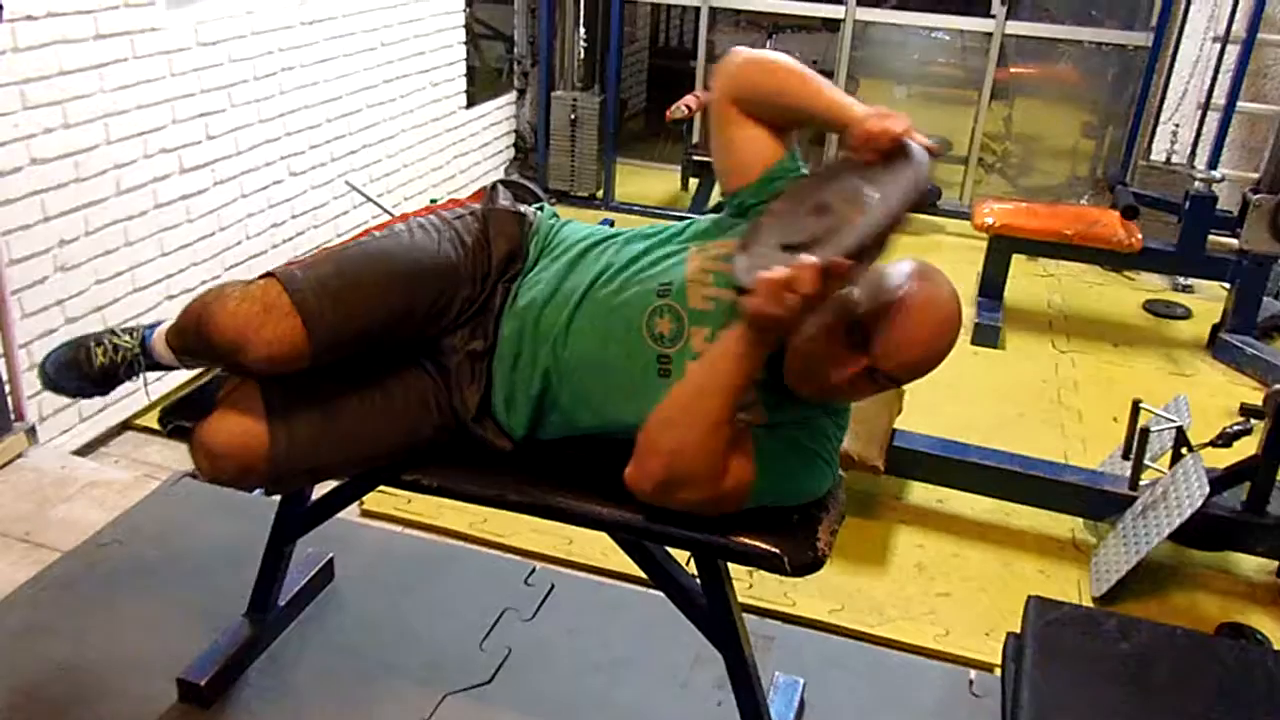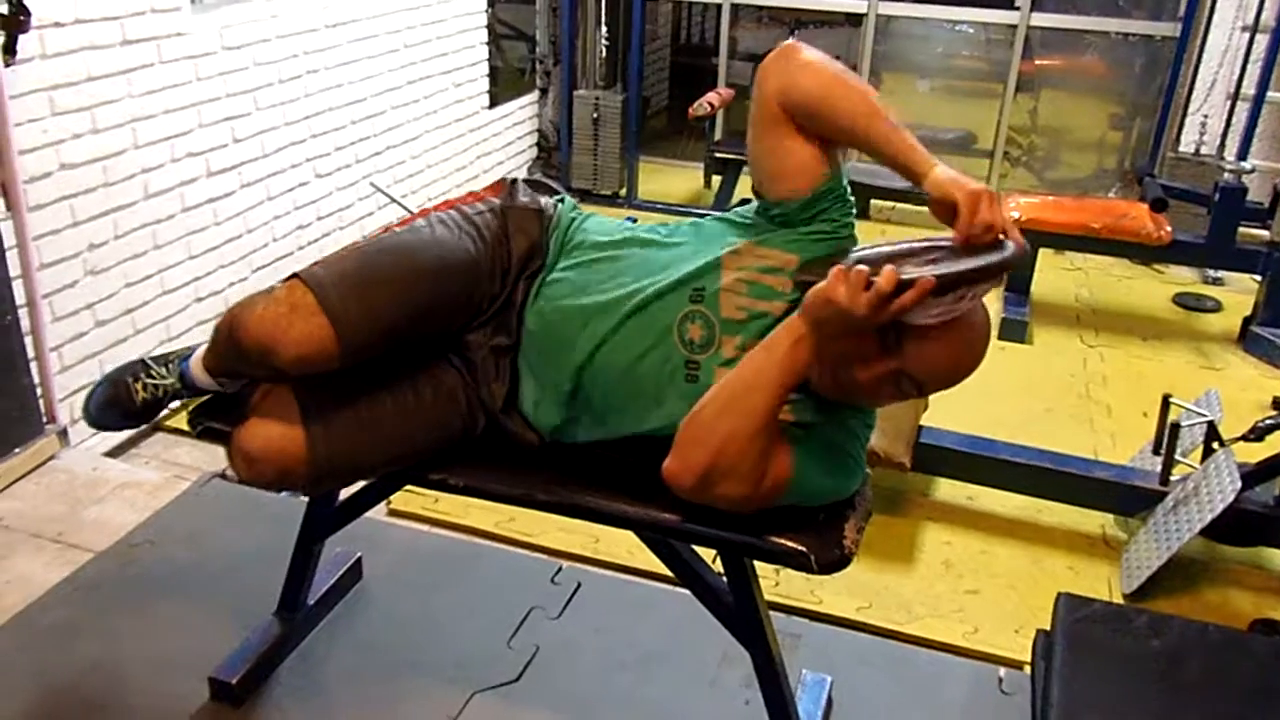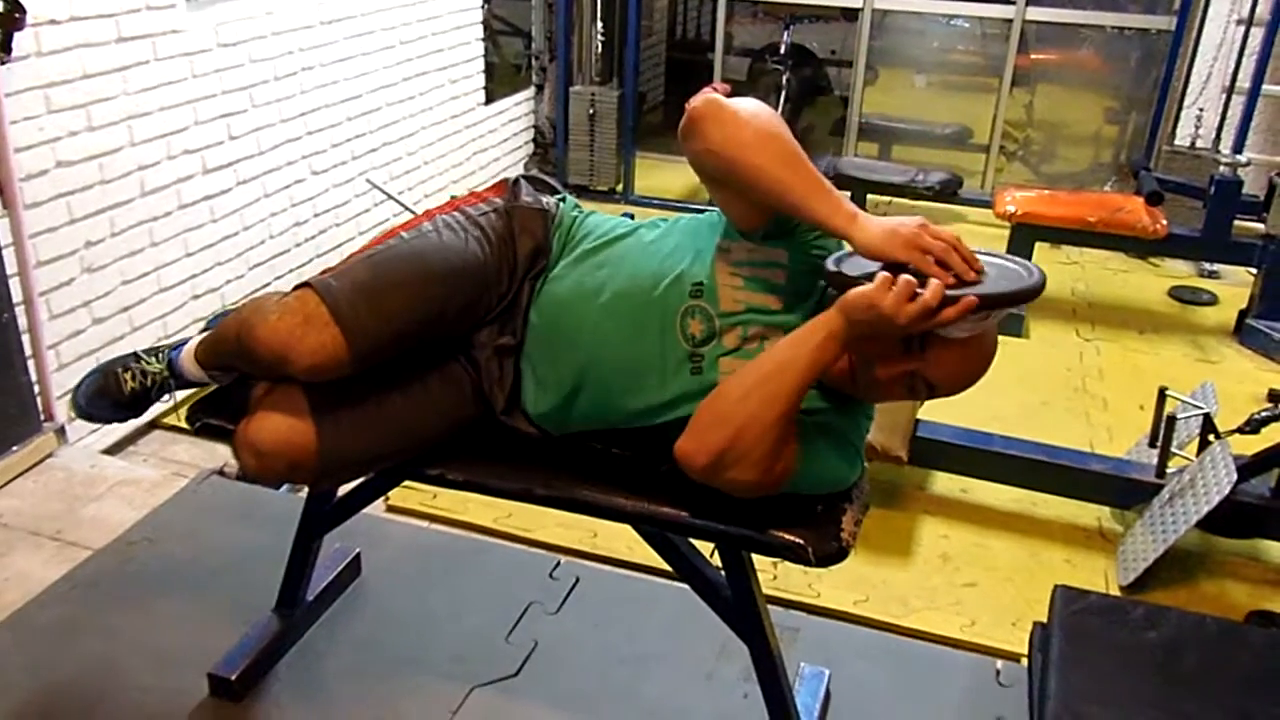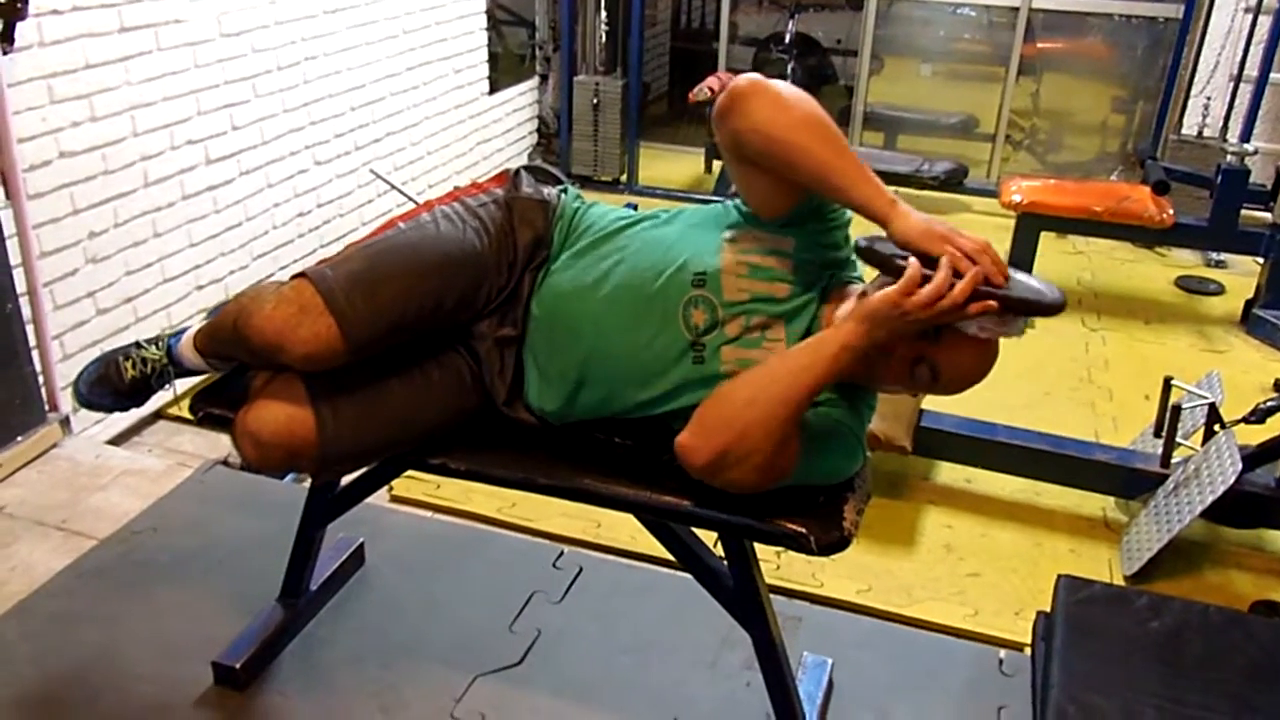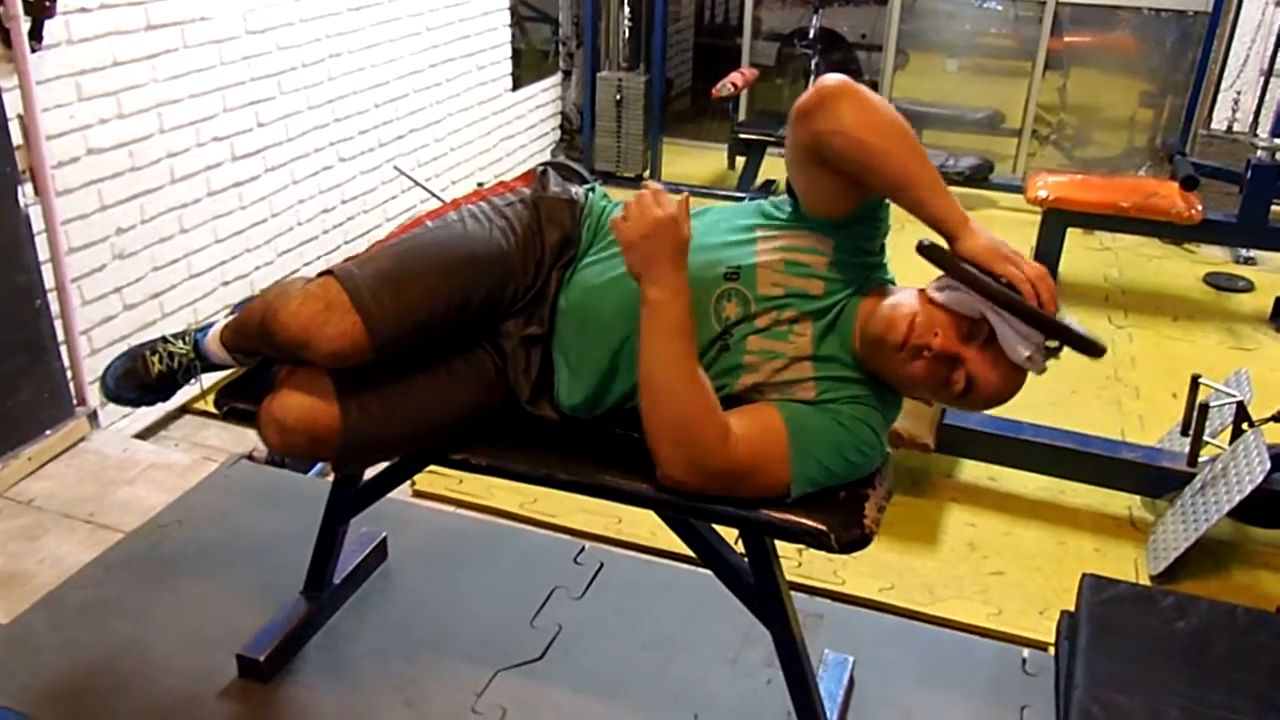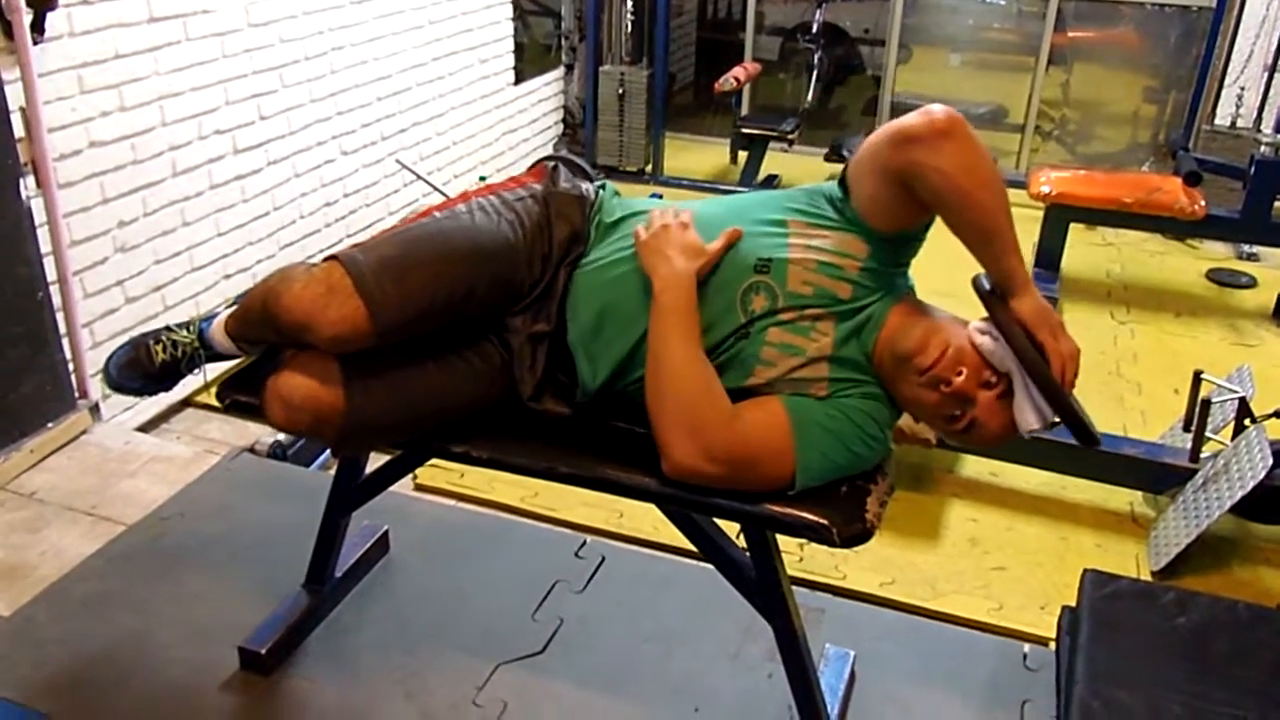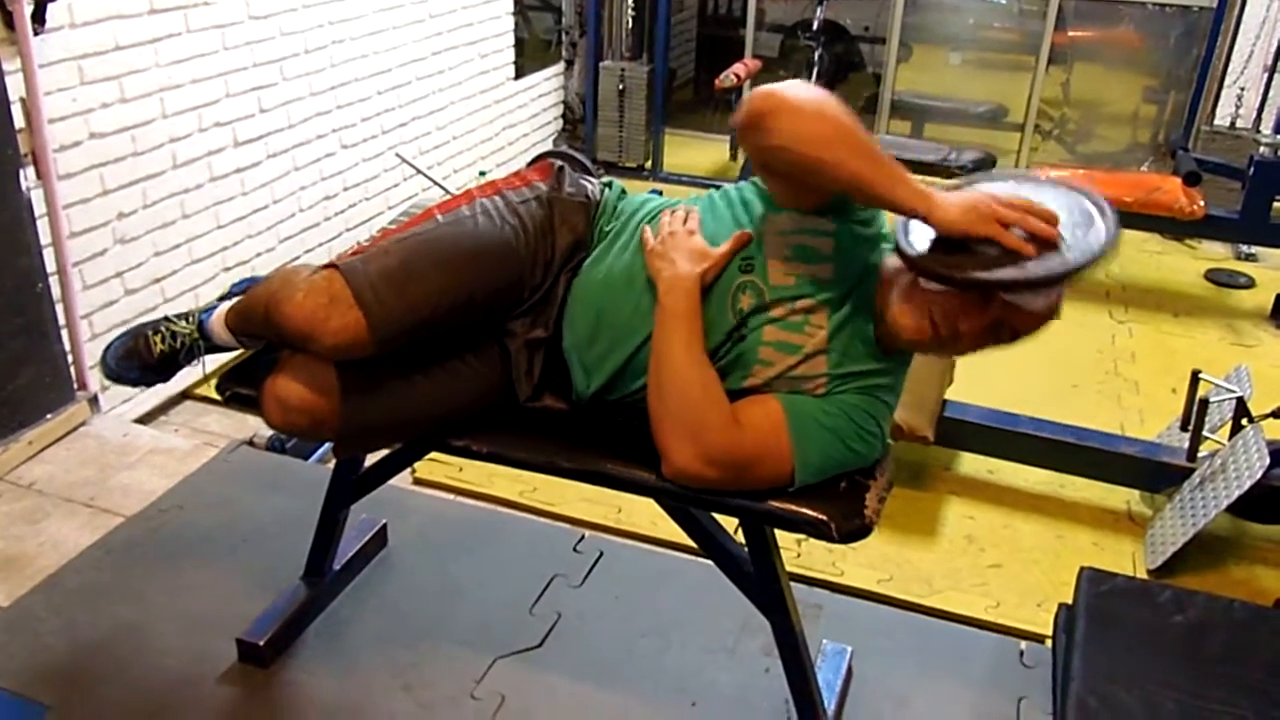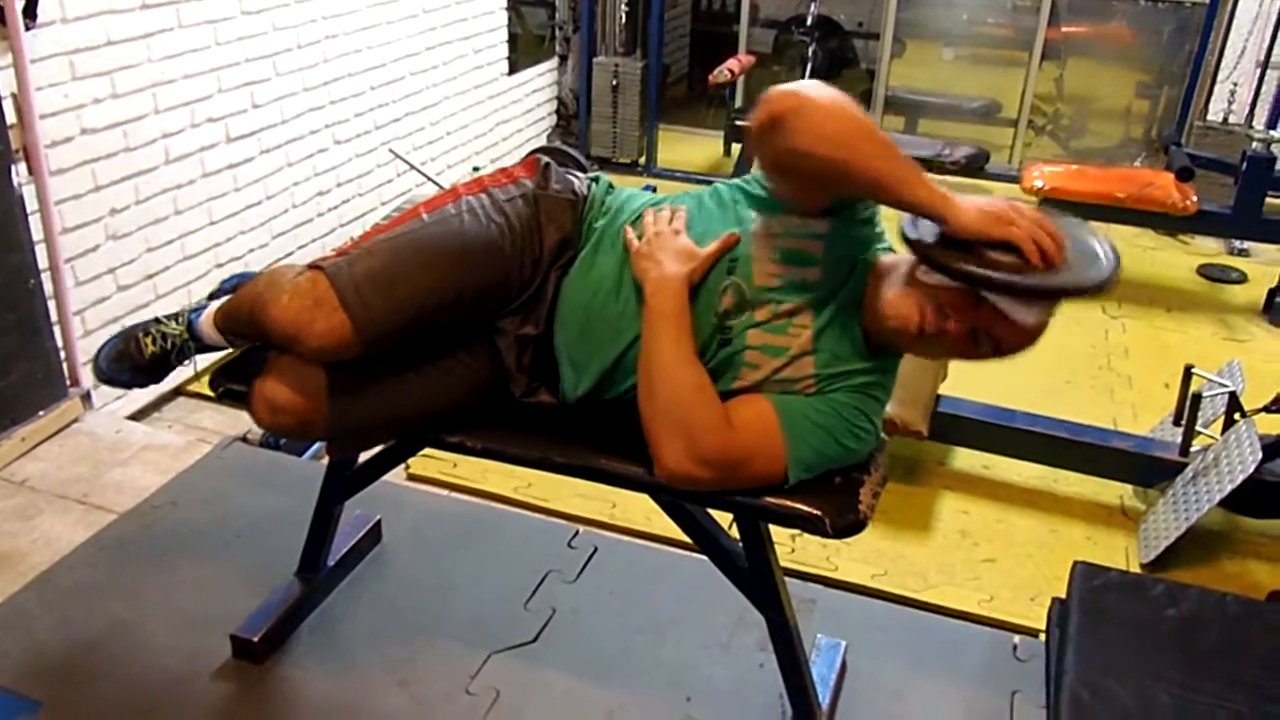
dt=0.5s
person 1, frame 1
left shoulder: (804, 452)
left elbow: (659, 476)
right elbow: (735, 80)
left wrist: (747, 333)
right wrist: (855, 114)
left hip: (476, 395)
left knee: (225, 449)
right knee: (258, 329)
right ankle: (172, 344)
person 1, frame 2
left shoulder: (829, 447)
right shoulder: (821, 242)
left elbow: (696, 469)
right elbow: (789, 71)
left wrist: (814, 334)
right wrist: (927, 170)
left hip: (502, 383)
left knee: (266, 452)
right knee: (282, 330)
left ankle: (243, 377)
right ankle: (208, 366)
person 1, frame 3
left shoulder: (832, 443)
right shoulder: (808, 239)
left elbow: (709, 453)
right elbow: (709, 120)
left wrist: (835, 327)
right wrist: (856, 224)
left hip: (504, 384)
left knee: (268, 446)
right knee: (300, 340)
left ankle: (240, 377)
right ankle: (200, 357)
person 1, frame 4
left shoulder: (829, 433)
right shoulder: (820, 236)
left elbow: (709, 454)
right elbow: (746, 103)
left wrist: (851, 339)
right wrist: (899, 216)
left hip: (508, 374)
left knee: (270, 435)
right knee: (292, 328)
left ankle: (235, 376)
right ankle: (195, 347)
person 1, frame 5
left shoulder: (848, 430)
right shoulder: (853, 240)
left elbow: (689, 460)
right elbow: (828, 105)
left wrist: (664, 285)
right wrist: (965, 233)
left hip: (529, 373)
left knee: (294, 422)
right knee: (321, 327)
left ankle: (263, 361)
right ankle: (225, 339)
person 1, frame 6
left shoulder: (852, 425)
right shoulder: (877, 242)
left elbow: (693, 449)
right elbow: (930, 134)
left wrist: (674, 281)
right wrist: (1021, 292)
left hip: (543, 362)
left knee: (297, 402)
right knee: (324, 308)
left ankle: (259, 357)
right ankle: (227, 329)
person 1, frame 7
left shoulder: (854, 414)
right shoulder: (852, 222)
left elbow: (696, 455)
right elbow: (770, 111)
left wrist: (678, 285)
right wrist: (936, 202)
left hip: (540, 366)
left knee: (295, 403)
right knee: (324, 318)
left ankle: (266, 336)
right ankle: (232, 319)
person 1, frame 8
left shoulder: (846, 413)
right shoulder: (842, 219)
left elbow: (688, 457)
right elbow: (786, 110)
left wrist: (666, 286)
right wrist: (951, 208)
left hip: (528, 361)
left knee: (286, 406)
right knee: (309, 324)
left ankle: (273, 313)
right ankle: (220, 319)
